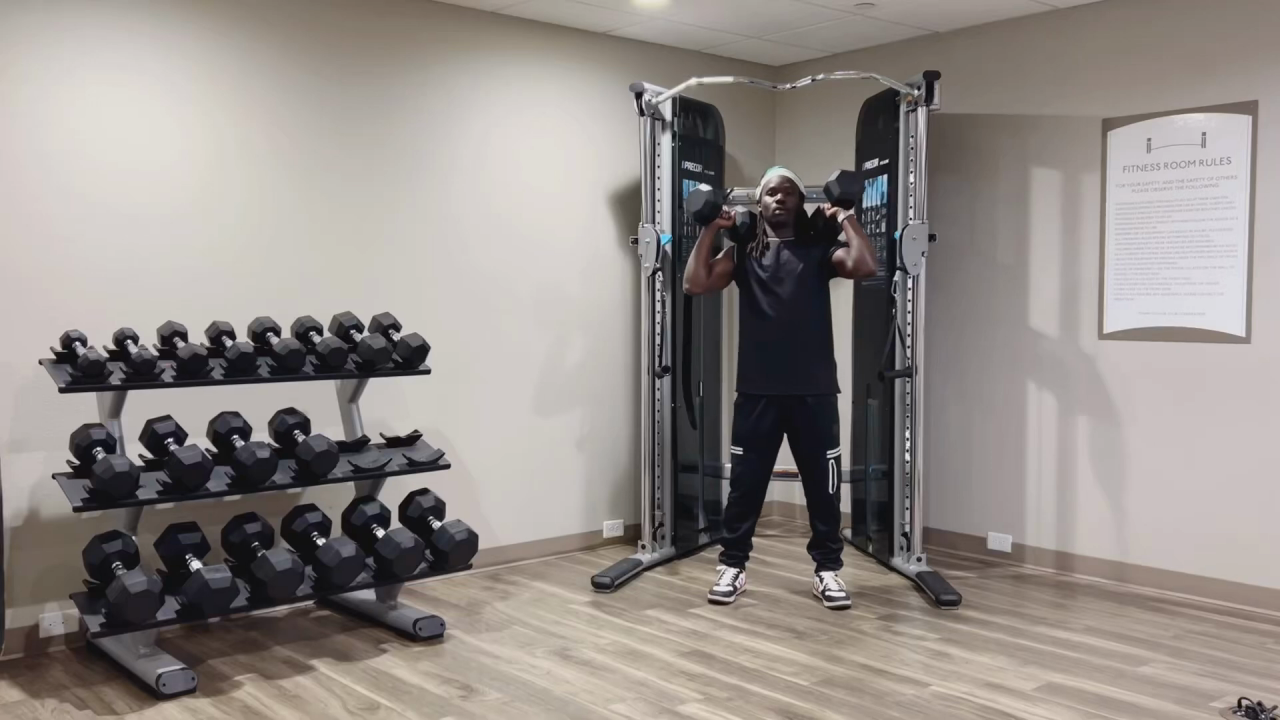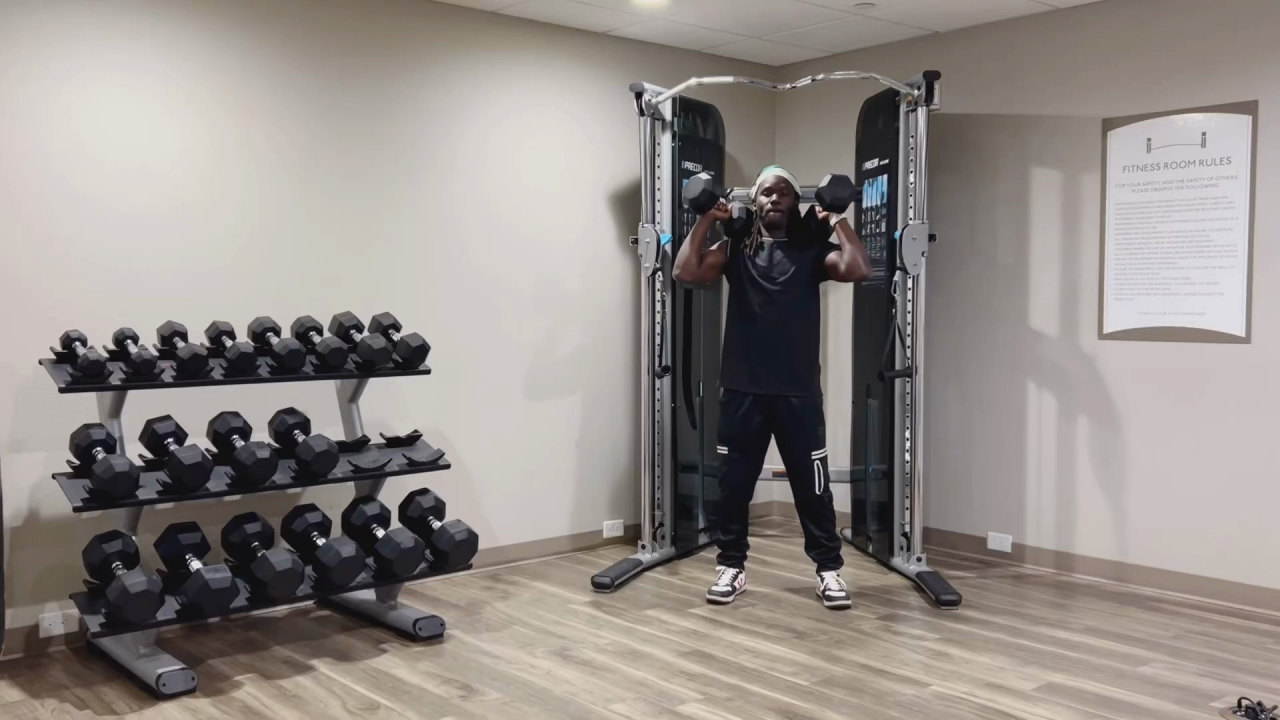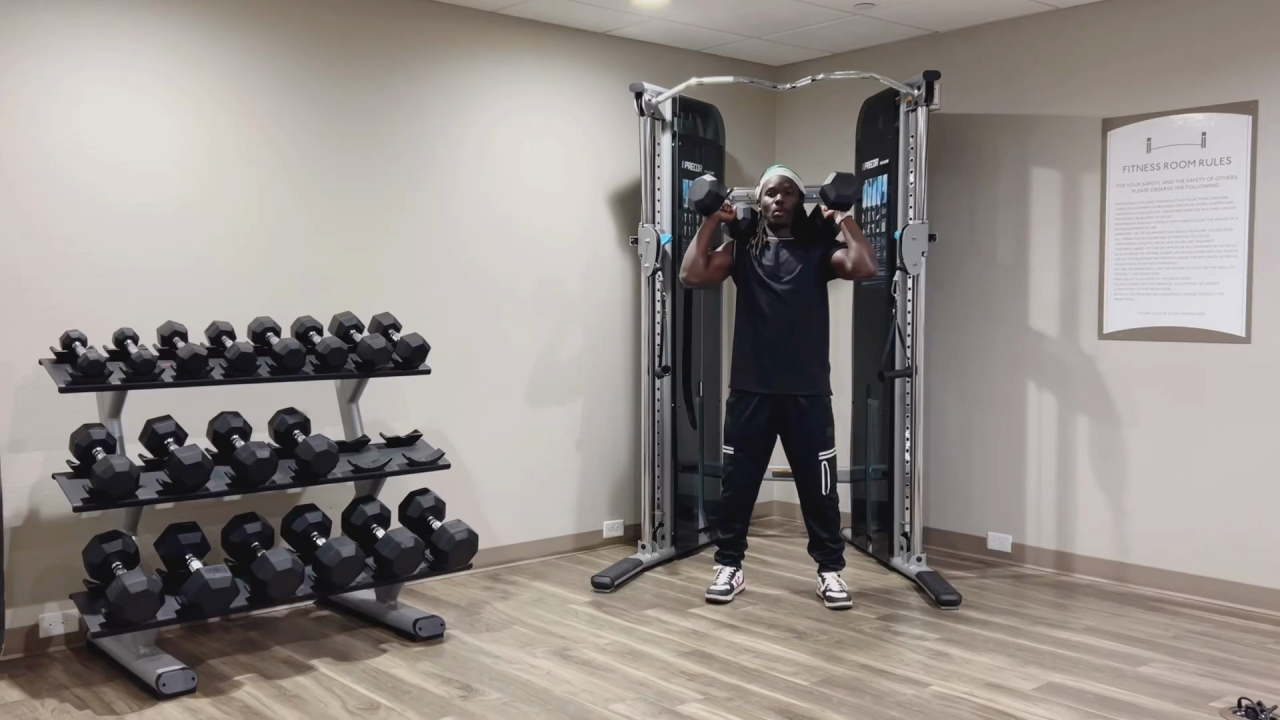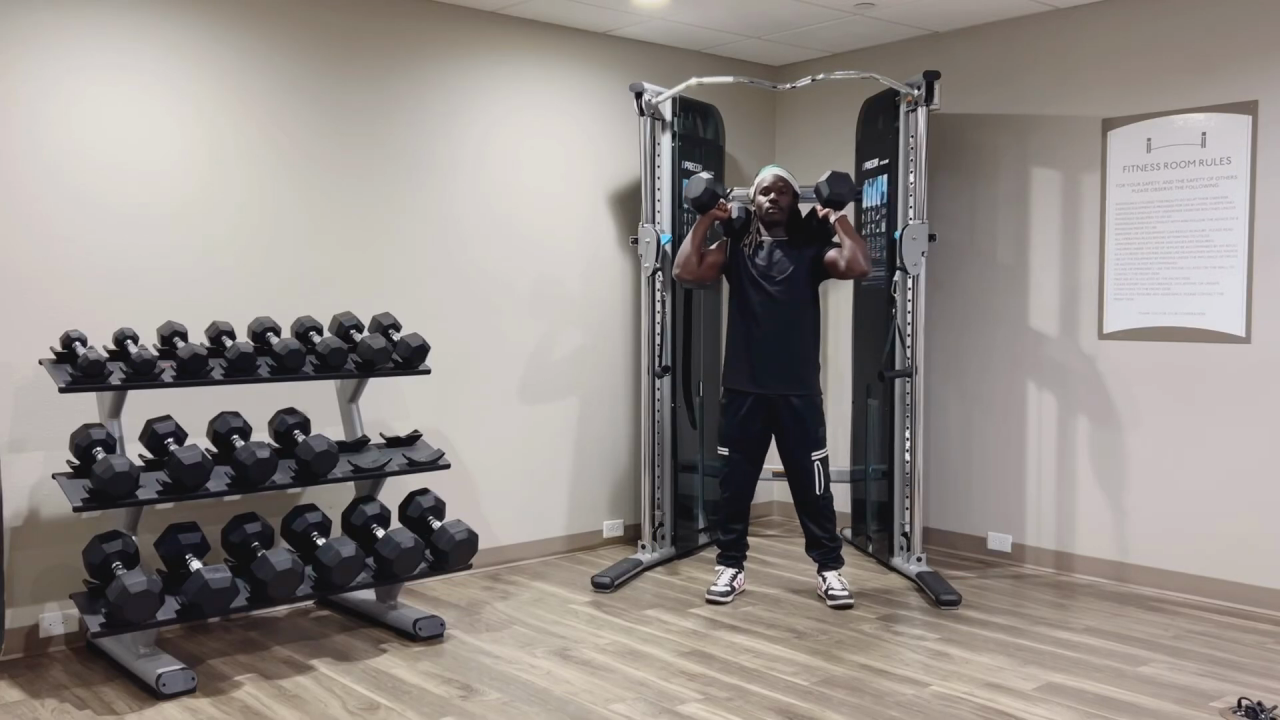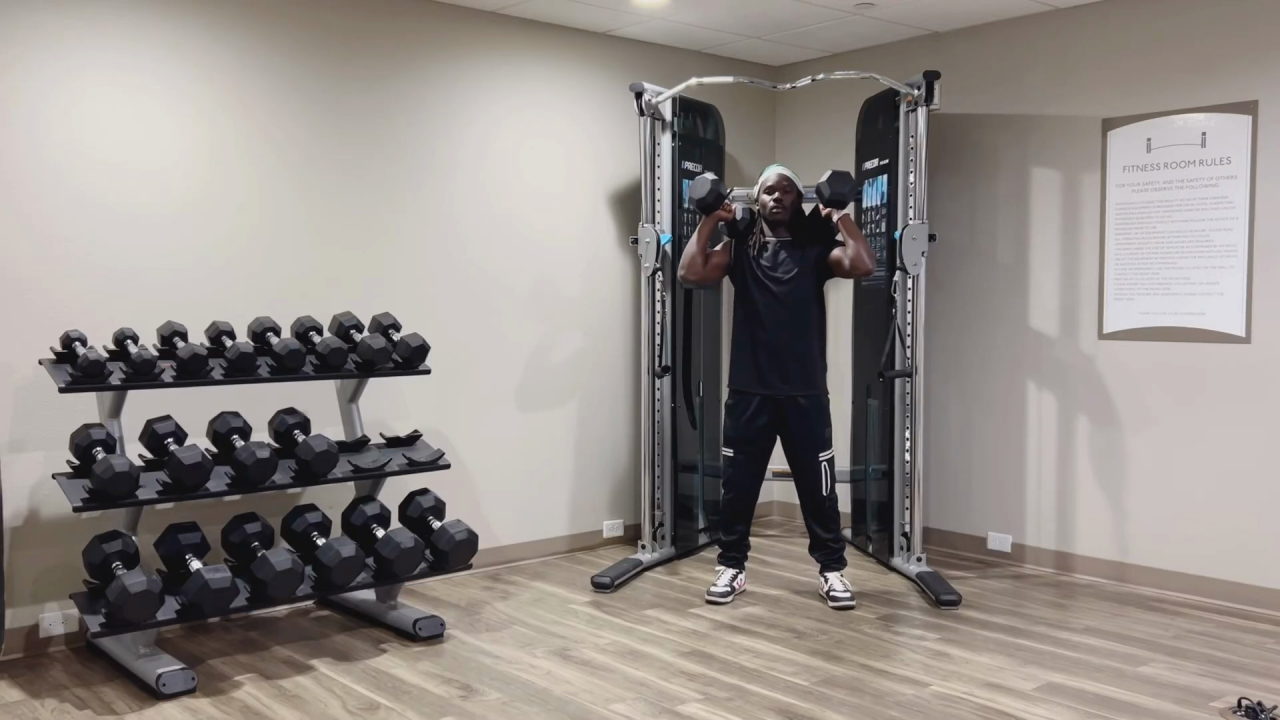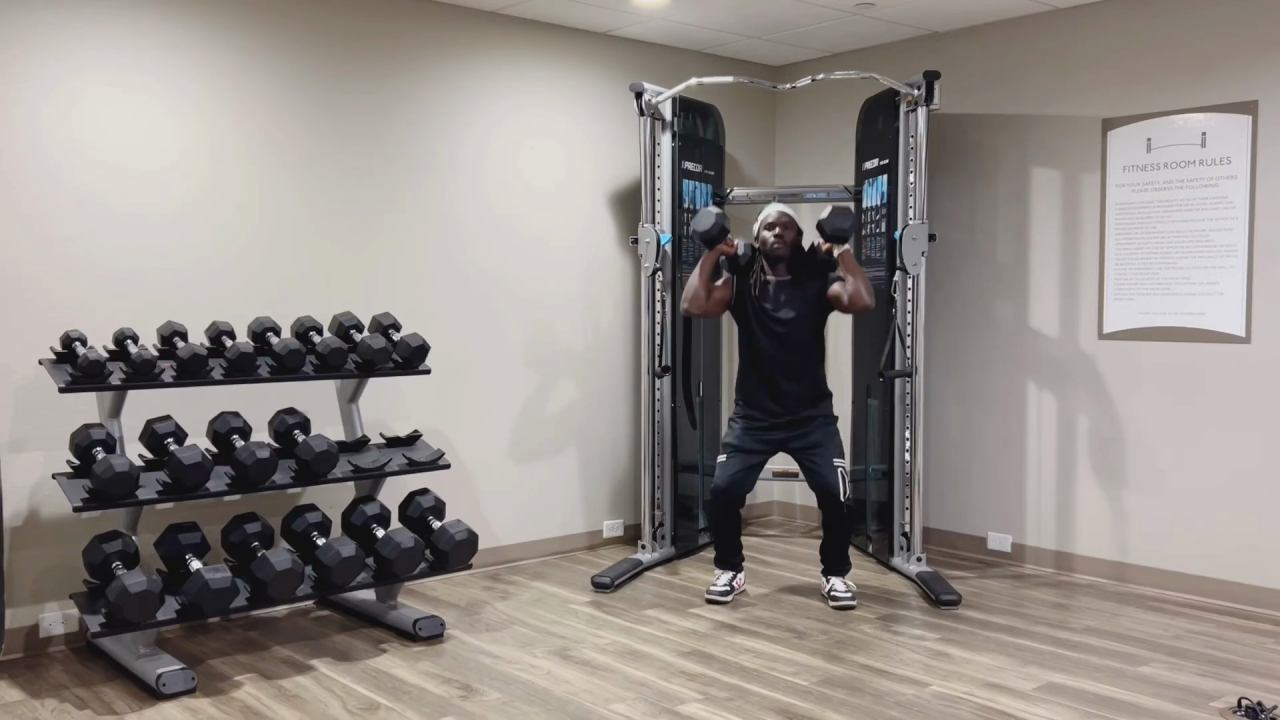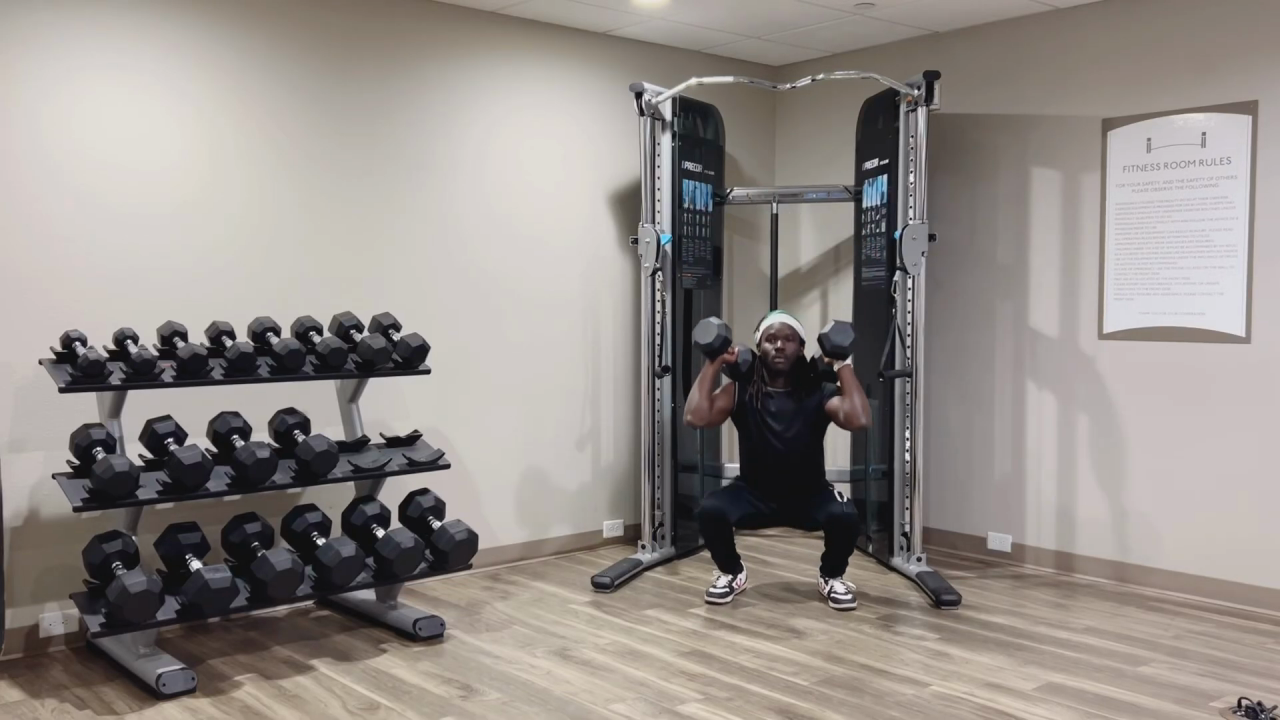
dt=0.7s
person 1, frame 1
left shoulder: (820, 248)
right shoulder: (742, 252)
left elbow: (865, 266)
right elbow: (695, 284)
left wrist: (845, 217)
right wrist: (711, 230)
left hip: (813, 389)
right hip: (757, 390)
left knee: (822, 484)
right knee: (745, 483)
left ankle: (827, 569)
right ankle: (732, 567)
person 1, frame 2
left shoulder: (813, 249)
right shoulder: (736, 249)
left elbow: (857, 269)
right elbow: (686, 272)
left wrist: (837, 221)
right wrist: (706, 220)
left hip: (799, 390)
right hip: (743, 388)
left knee: (812, 484)
right knee: (734, 483)
left ankle: (829, 569)
right ankle: (731, 566)
person 1, frame 3
left shoulder: (819, 248)
right shoulder: (741, 249)
left elbow: (864, 267)
right elbow: (692, 275)
left wrist: (843, 218)
right wrist: (711, 222)
left hip: (807, 390)
right hip: (750, 388)
left knee: (818, 485)
right knee: (738, 482)
left ankle: (830, 570)
right ankle: (728, 566)
person 1, frame 4
left shoulder: (813, 248)
right shoulder: (735, 248)
left elbow: (857, 267)
right elbow: (686, 271)
left wrist: (837, 219)
right wrist: (706, 220)
left hip: (799, 389)
right hip: (743, 388)
left knee: (812, 484)
right knee: (735, 482)
left ankle: (829, 569)
right ankle: (731, 566)
person 1, frame 5
left shoulder: (817, 248)
right shoulder: (739, 249)
left elbow: (862, 265)
right elbow: (690, 272)
left wrist: (841, 216)
right wrist: (710, 221)
left hip: (805, 391)
right hip: (749, 390)
left knee: (818, 485)
right knee: (739, 483)
left ankle: (832, 570)
right ankle: (731, 567)
person 1, frame 6
left shoulder: (818, 283)
right shoulder: (740, 284)
left elbow: (863, 301)
right elbow: (693, 306)
left wrist: (842, 251)
right wrist: (712, 255)
left hip: (810, 415)
right hip: (753, 415)
left knee: (835, 492)
right knee: (724, 490)
left ankle: (835, 574)
right ankle: (729, 570)
person 1, frame 7
left shoulder: (819, 393)
right shoulder: (740, 392)
left elbow: (859, 420)
right elbow: (695, 417)
left wrist: (843, 366)
right wrist: (712, 365)
left hip: (809, 495)
right hip: (755, 494)
left knee: (844, 516)
right knee: (710, 510)
left ankle: (832, 577)
right ankle: (731, 572)
